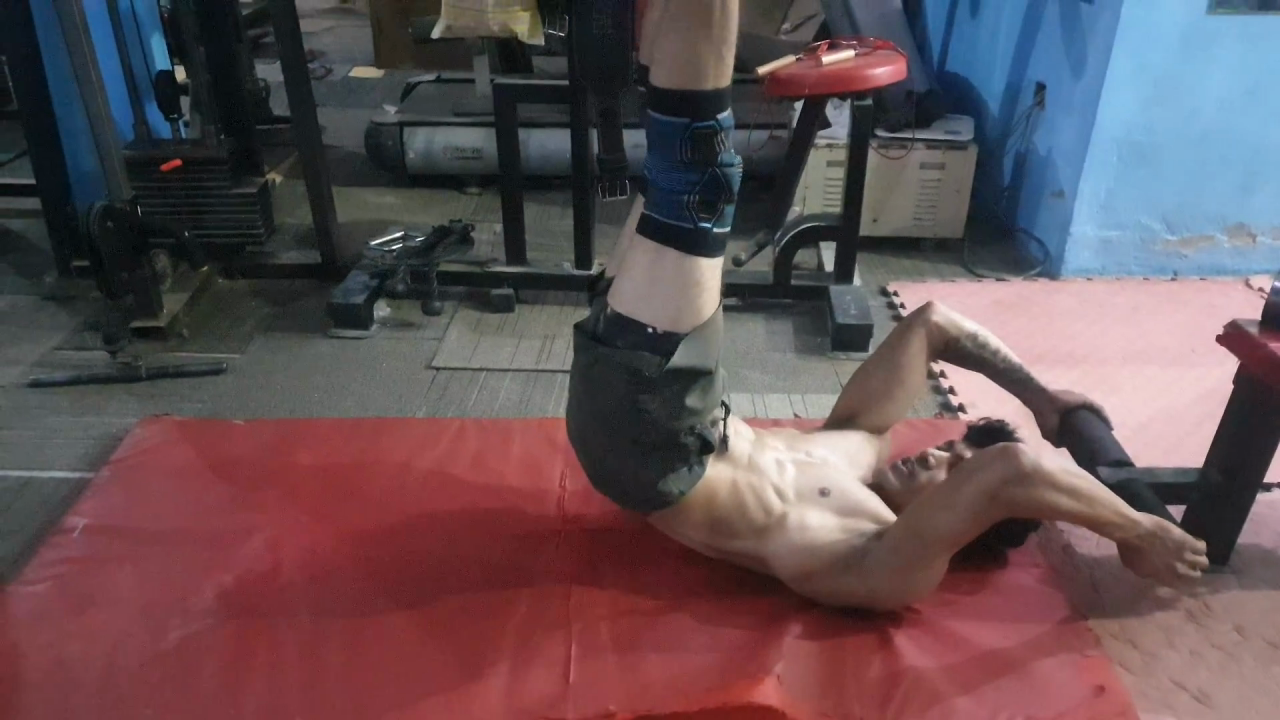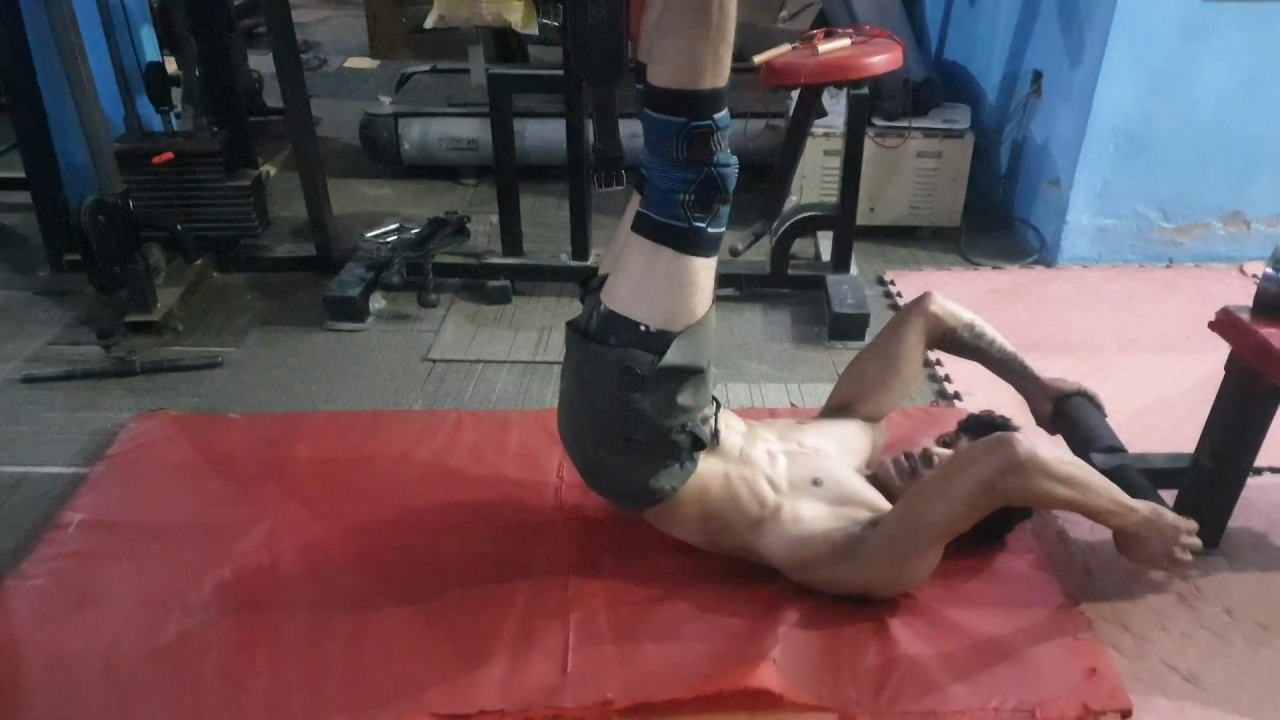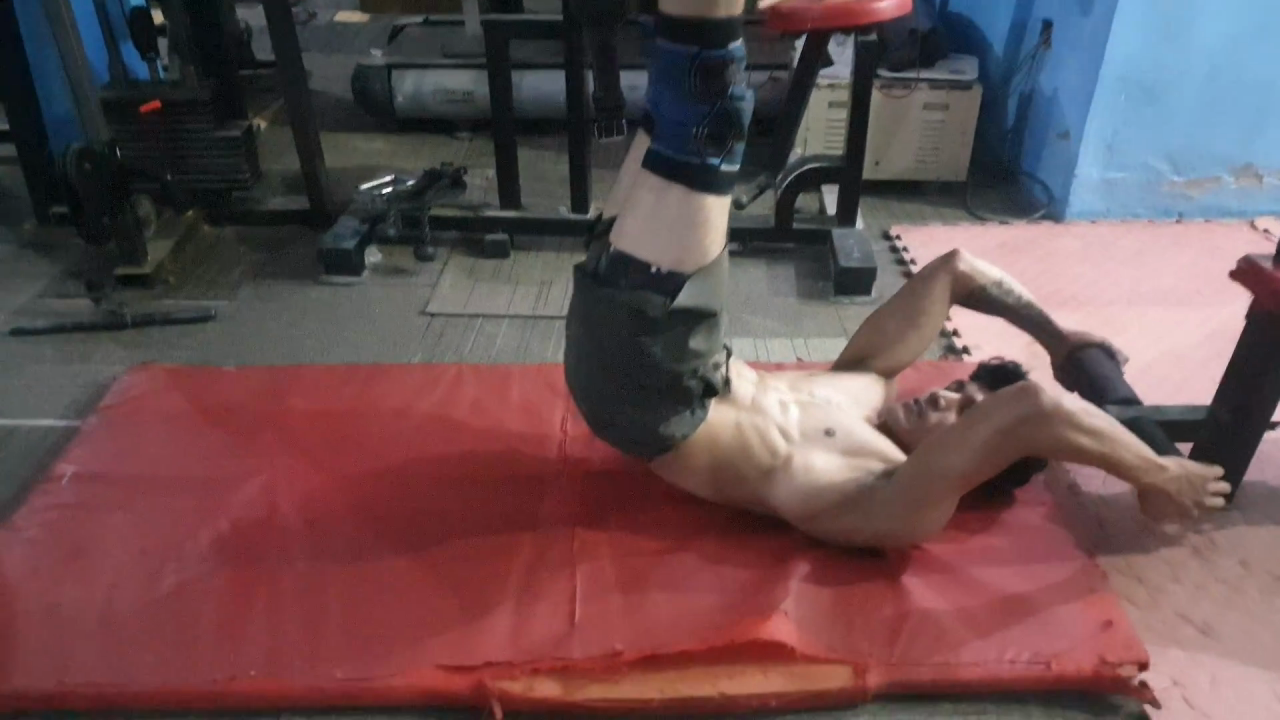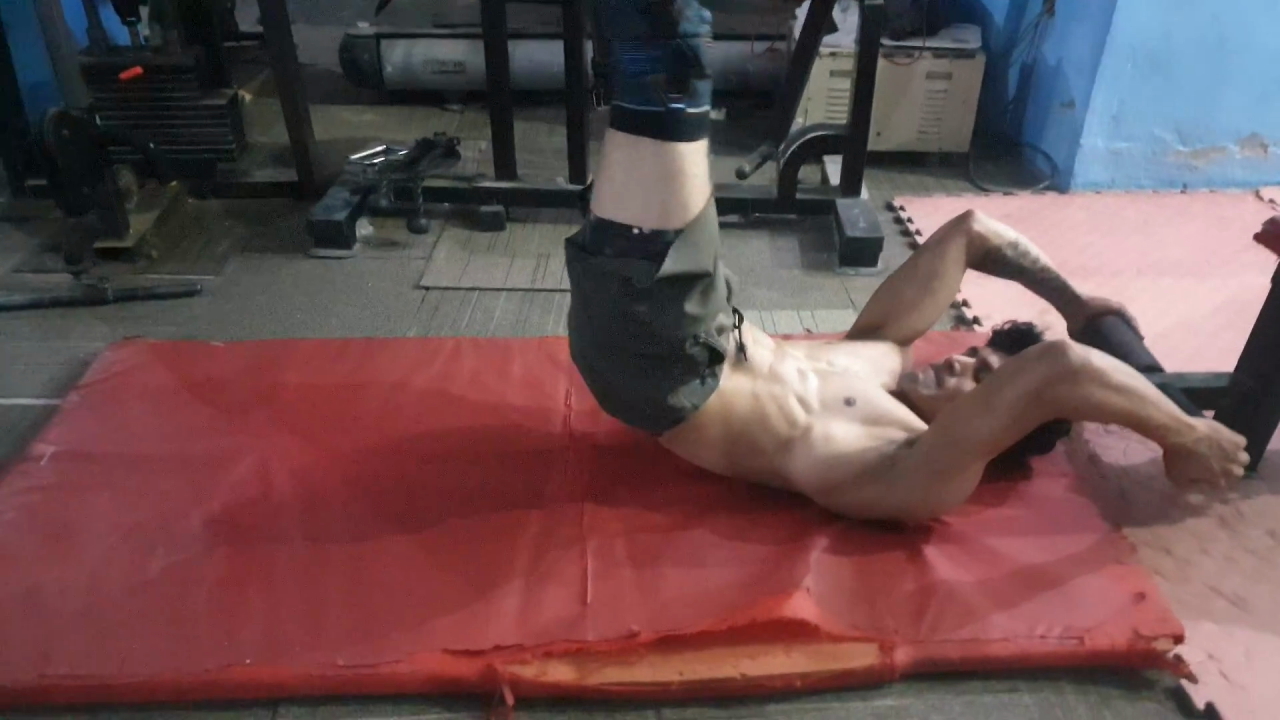
dt=0.4s
person 1, frame 1
left shoulder: (898, 570)
right shoulder: (859, 449)
right elbow: (931, 324)
left wrist: (1139, 534)
right wrist: (1041, 398)
left hip: (642, 437)
right hip: (634, 402)
person 1, frame 2
left shoulder: (893, 558)
right shoulder: (854, 438)
right elbow: (929, 312)
left wrist: (1132, 521)
right wrist: (1034, 387)
left hip: (635, 437)
right hip: (628, 403)
person 1, frame 3
left shoulder: (907, 508)
right shoulder: (864, 391)
right elbow: (957, 270)
left wrist: (1156, 477)
right wrist: (1058, 339)
left hip: (645, 389)
right hip: (635, 361)
person 1, frame 4
left shoulder: (929, 480)
right shoulder: (882, 360)
right elbow: (970, 232)
left wrist: (1186, 439)
right wrist: (1075, 305)
left hip: (656, 363)
right hip: (681, 334)
